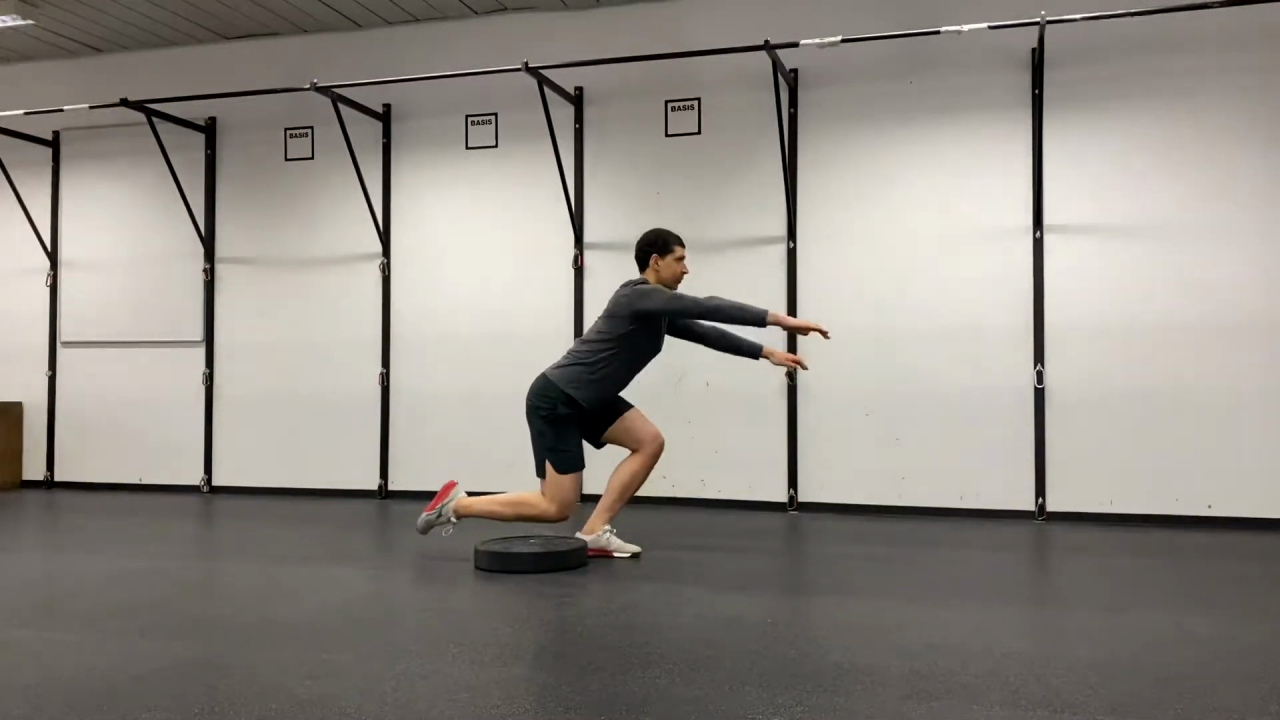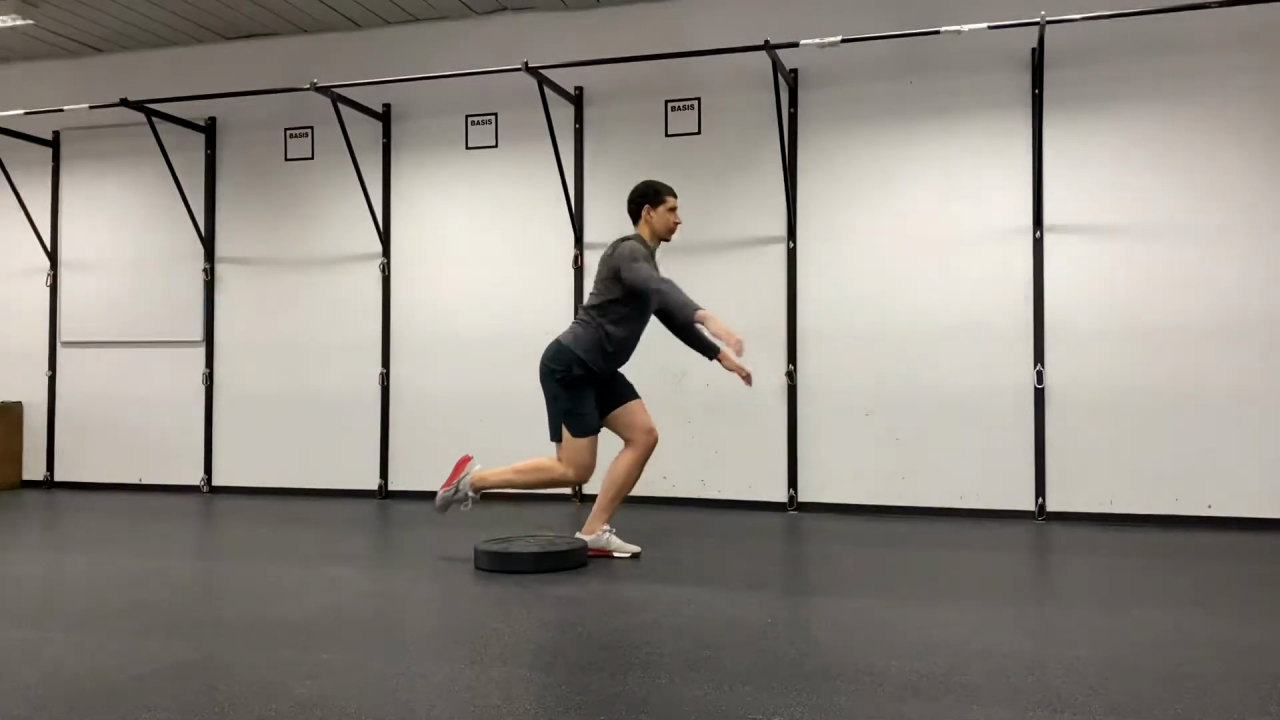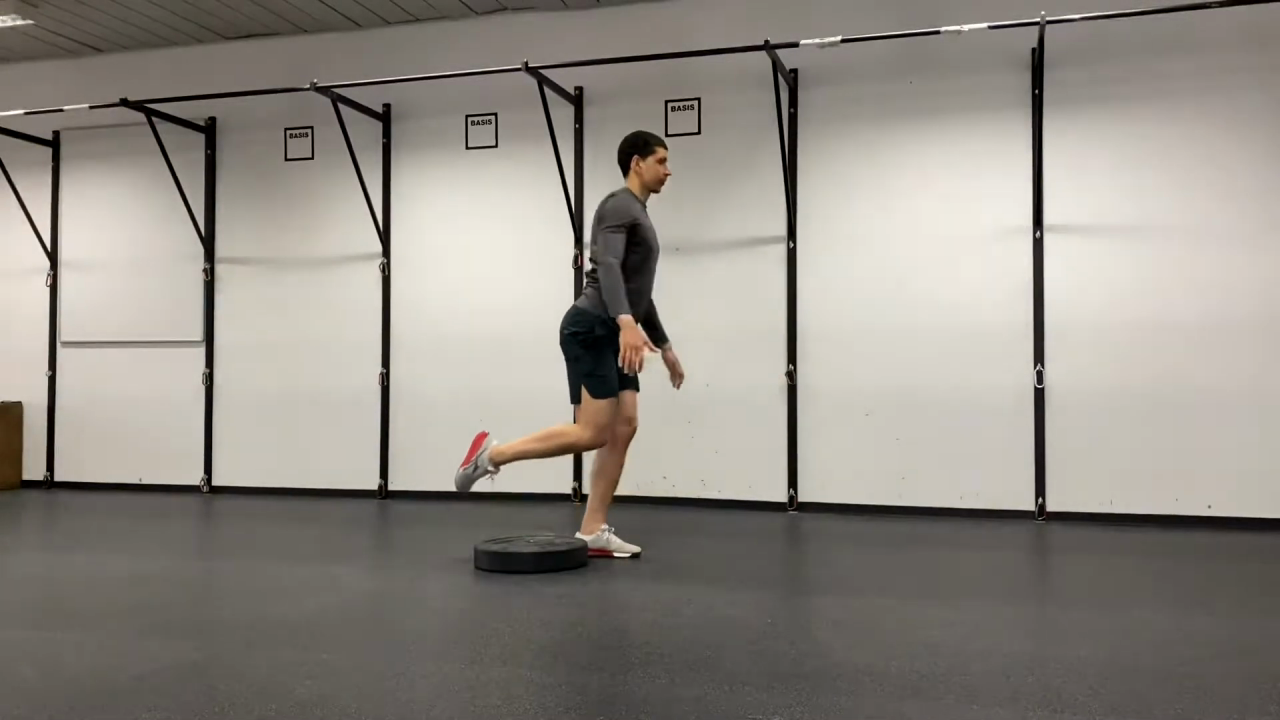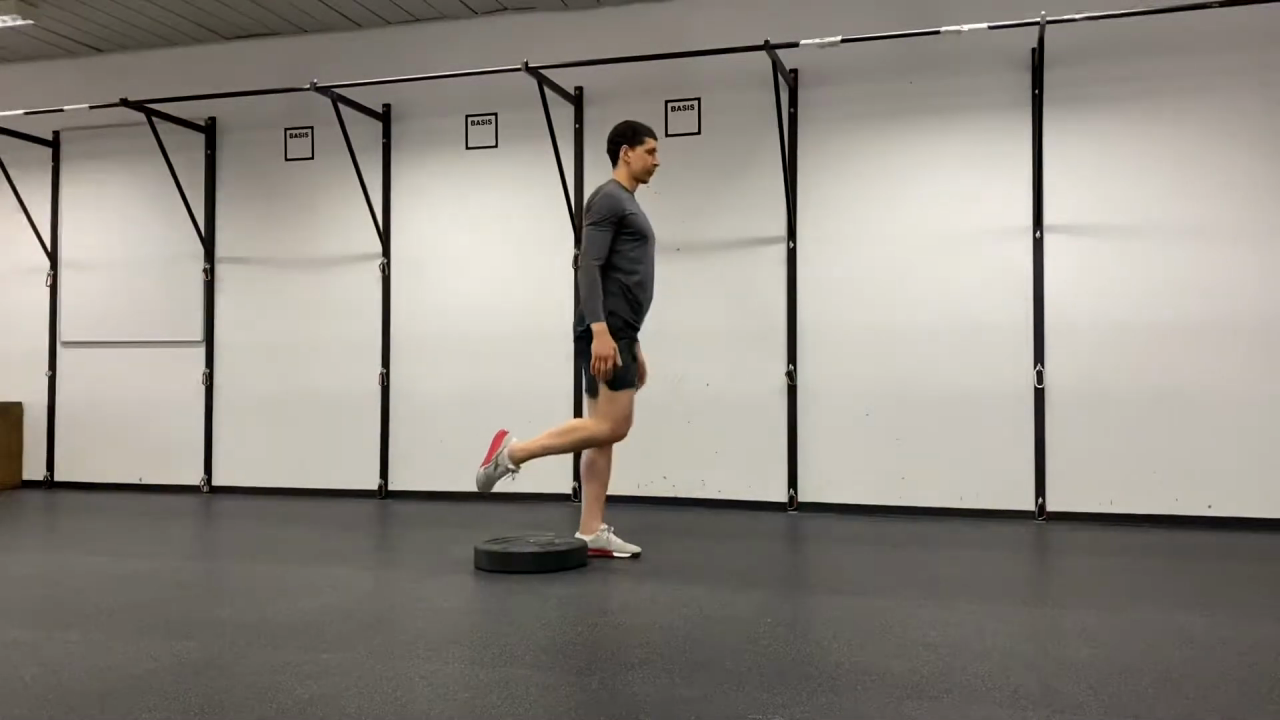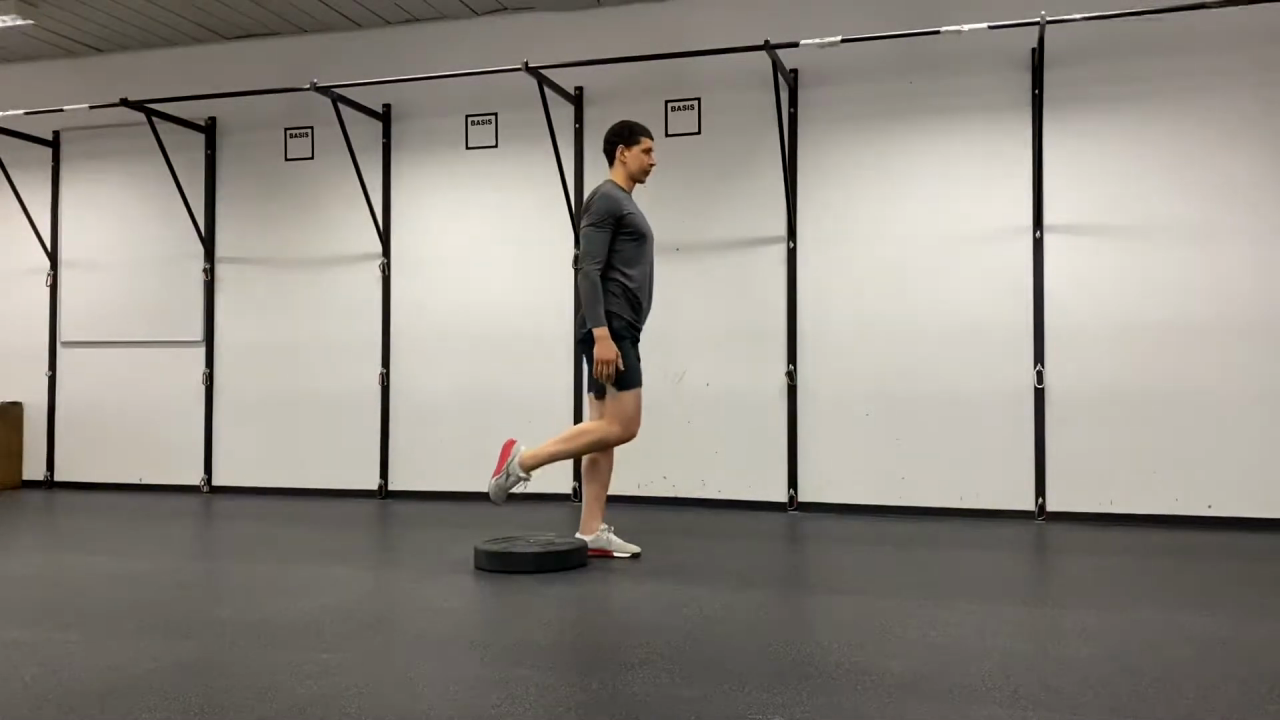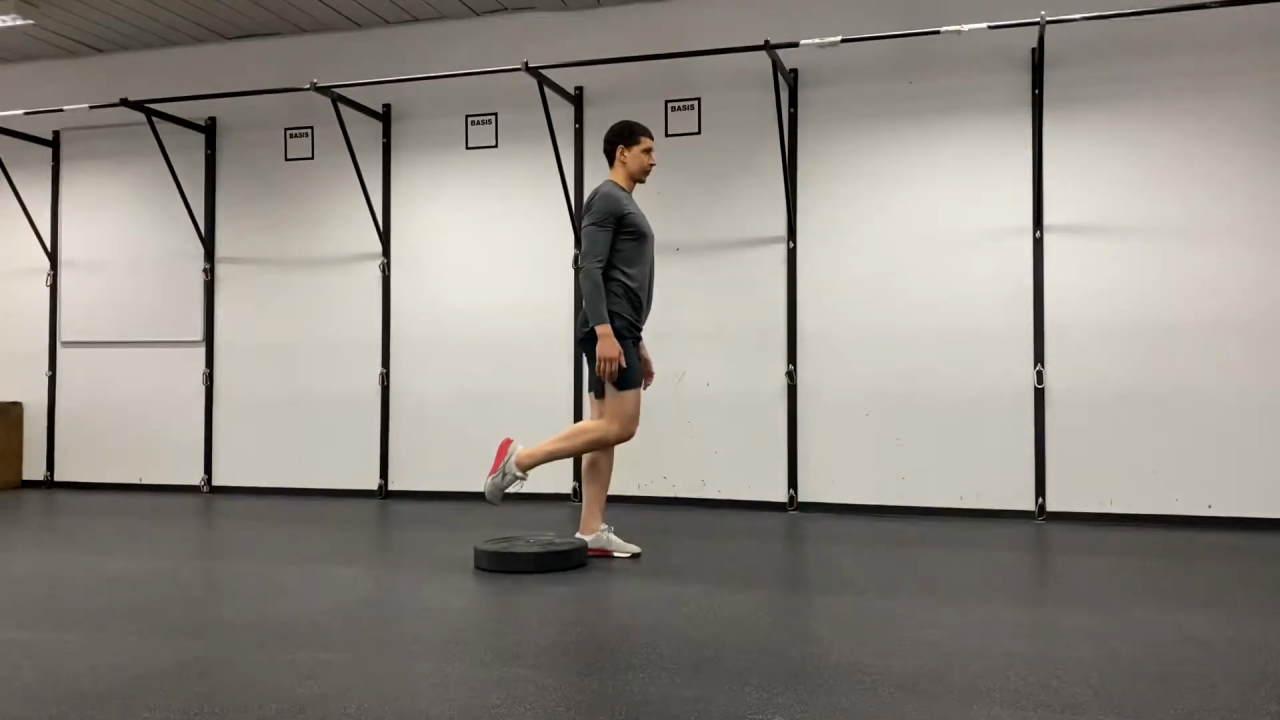
dt=0.3s
person 1, frame 1
left shoulder: (657, 310)
right shoulder: (639, 295)
left elbow: (703, 331)
right elbow: (705, 308)
left wrist: (764, 352)
right wrist: (776, 318)
left hip: (584, 398)
right hip: (555, 400)
left knee: (649, 442)
right knee: (556, 507)
left ankle: (594, 533)
right ankle: (456, 503)
person 1, frame 2
left shoulder: (643, 264)
right shoulder: (628, 252)
left elbow: (672, 317)
right elbow: (662, 287)
left wrist: (719, 355)
right wrist: (709, 319)
left hip: (595, 369)
right hip: (569, 366)
left knee: (643, 435)
right knee: (574, 471)
left ankle: (594, 533)
right ankle: (474, 478)
person 1, frame 3
left shoulder: (637, 213)
right shoulder: (619, 206)
left elbow: (637, 290)
right elbow: (608, 267)
left wrist: (665, 346)
right wrist: (628, 326)
left hip: (610, 335)
right hip: (591, 329)
left knee: (623, 429)
right knee: (593, 432)
left ankle: (593, 532)
right ankle: (493, 453)
person 1, frame 4
left shoulder: (627, 206)
right shoulder: (608, 198)
right elbow: (589, 267)
left wrist: (633, 346)
right wrist: (600, 331)
left hip: (616, 329)
right hip: (604, 330)
left knee: (605, 430)
right knee: (611, 426)
left ankle: (591, 532)
right ankle: (513, 452)
person 1, frame 5
left shoulder: (625, 206)
right shoulder: (605, 199)
right elbow: (589, 271)
left wrist: (624, 342)
right wrist: (602, 335)
left hip: (619, 330)
right hip: (608, 329)
left knee: (607, 429)
right knee: (619, 427)
left ankle: (592, 533)
right ankle: (523, 459)
person 1, frame 6
left shoulder: (625, 205)
right shoulder: (607, 199)
right elbow: (591, 270)
left wrist: (638, 345)
right wrist: (605, 332)
left hip: (620, 329)
right hip: (607, 329)
left knee: (607, 429)
right knee: (618, 426)
left ankle: (591, 532)
right ankle: (519, 459)
